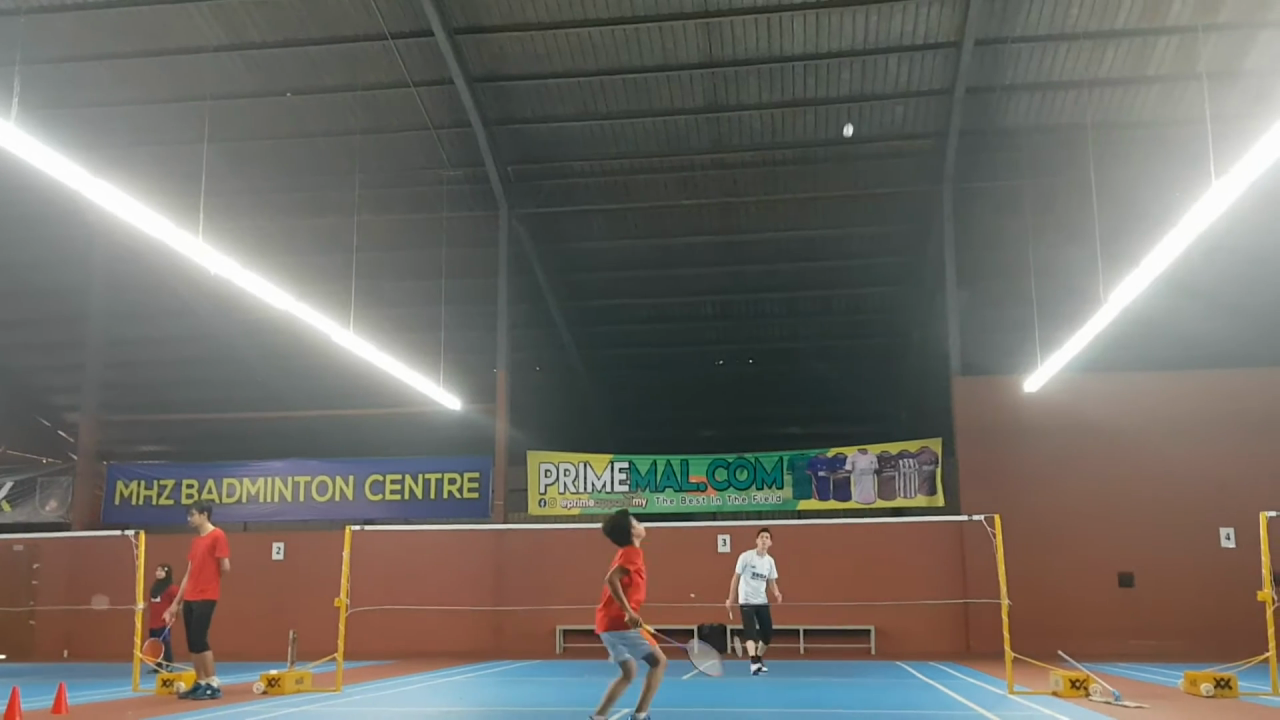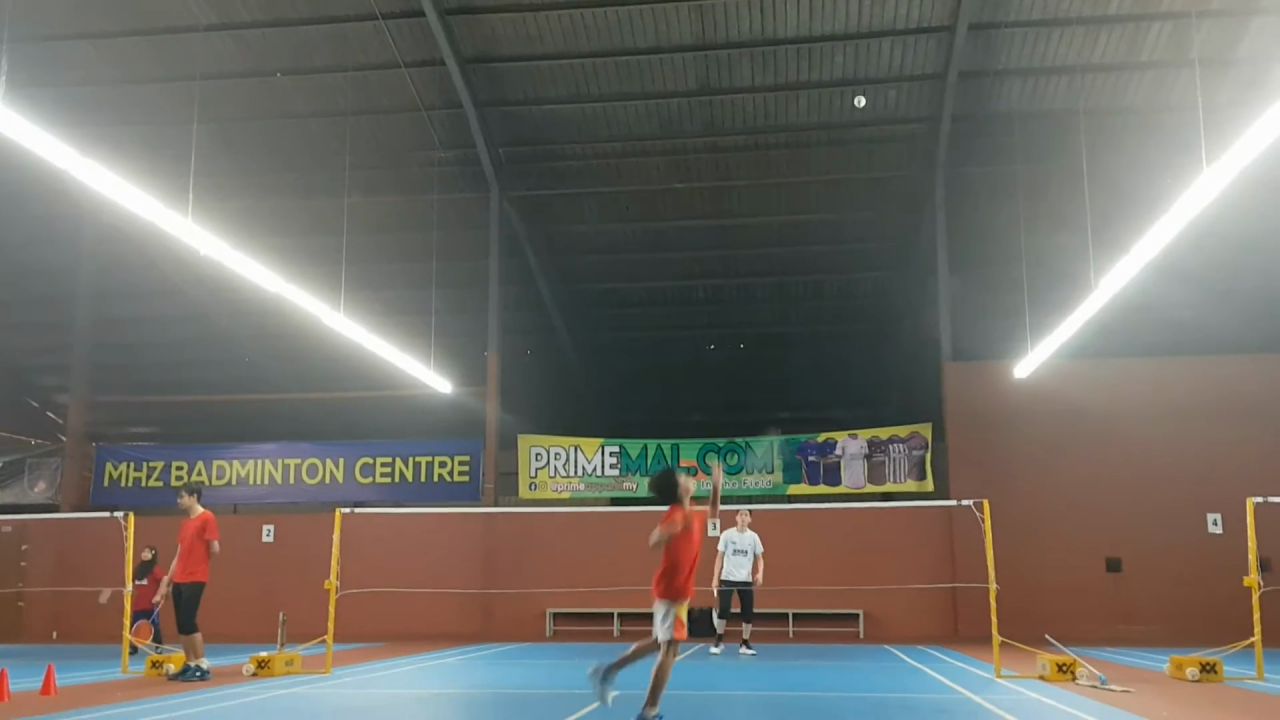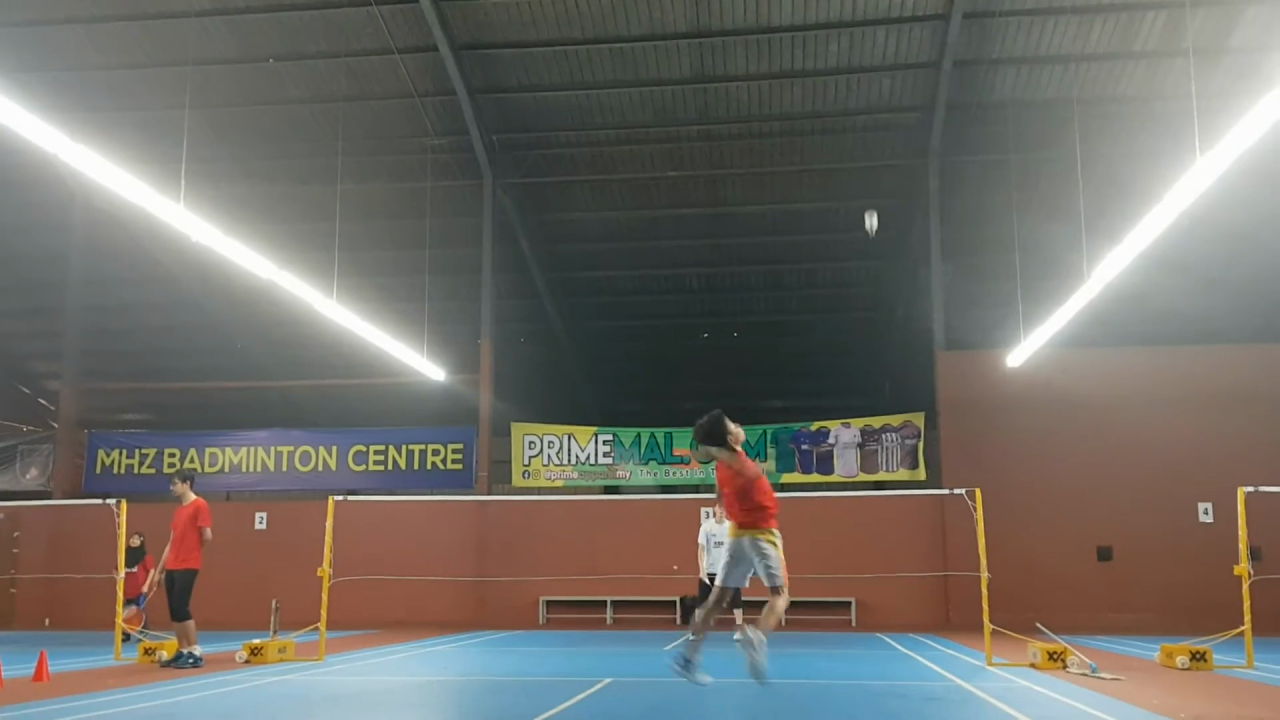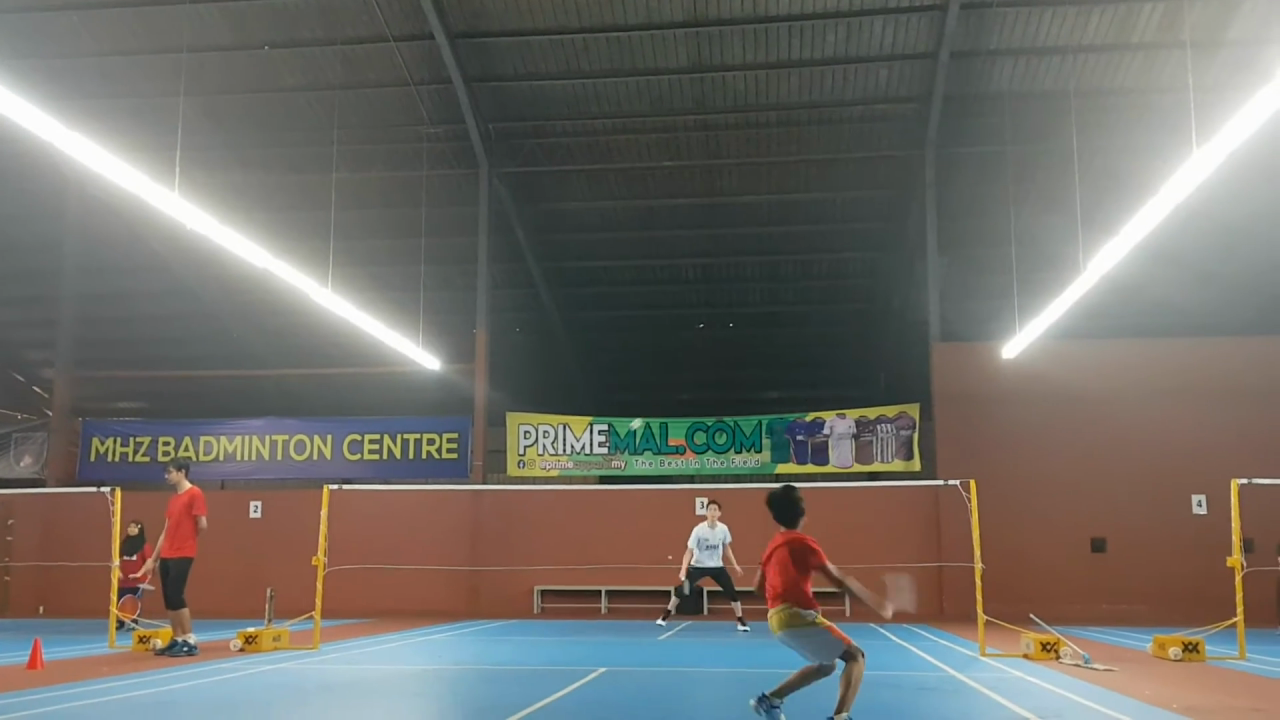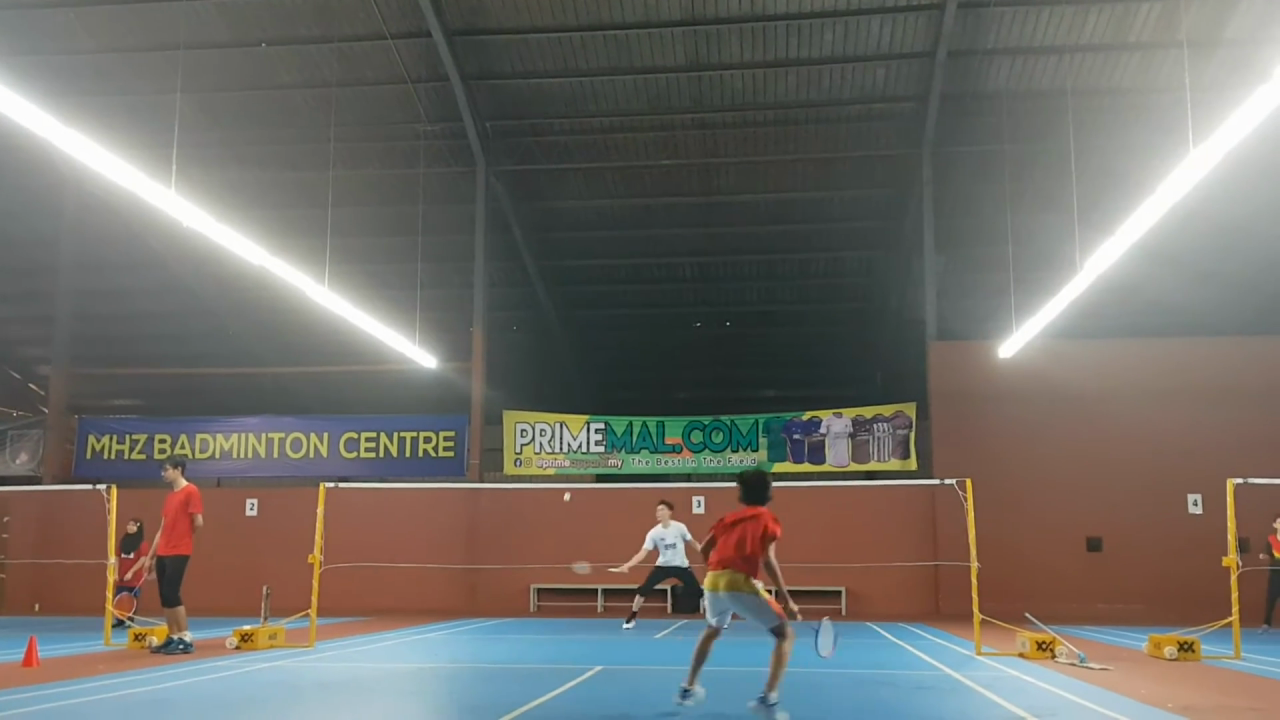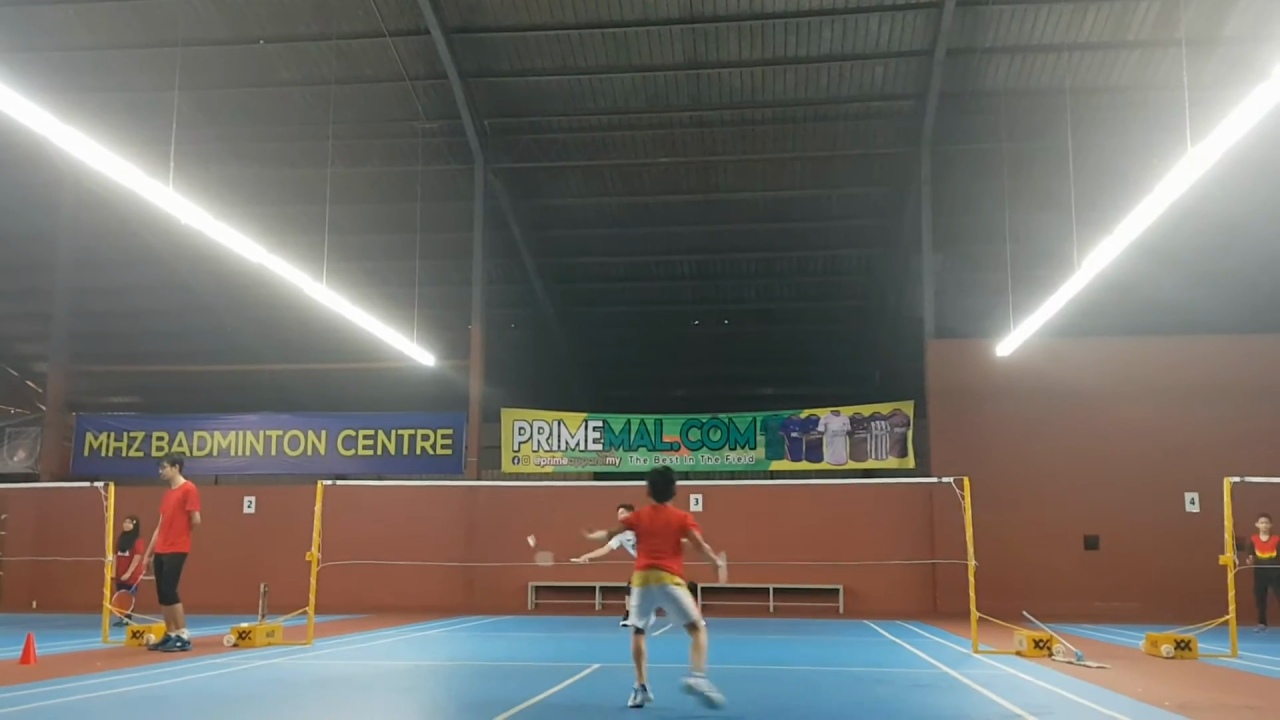
dt=0.3s
person 1, frame 1
left shoulder: (625, 555)
right shoulder: (632, 554)
right elbow: (610, 579)
right wrist: (628, 611)
left hip: (608, 624)
right hip: (617, 624)
left knee: (628, 674)
right knee: (658, 662)
person 1, frame 2
left shoulder: (693, 515)
right shoulder: (675, 518)
left elbow: (713, 511)
right elbow: (654, 542)
left wrist: (716, 485)
right wrist: (674, 528)
left hip: (677, 592)
right hip: (672, 592)
left knee: (658, 643)
right knee: (670, 648)
left ankle: (609, 670)
person 1, frame 3
left shoulder: (725, 468)
right shoulder: (734, 461)
left hip: (738, 535)
right hip: (762, 535)
left knee: (717, 597)
right knee: (780, 594)
left ankle: (689, 655)
right ankle: (756, 635)
person 1, frame 4
left shoulder: (773, 546)
right shoulder: (803, 544)
left elbow: (759, 586)
right elbow: (836, 578)
right wrist: (873, 602)
left hip: (778, 617)
right hip: (797, 615)
left knee: (826, 665)
right knee: (855, 657)
left ankle: (769, 700)
person 1, frame 5
left shoulder: (729, 518)
right shoulder: (769, 521)
left elbow: (704, 550)
right elbow: (768, 560)
right wrist: (787, 600)
left hip: (715, 581)
right hip: (744, 583)
left knee: (713, 631)
right knee: (785, 634)
left ankle: (688, 688)
right ankle: (768, 698)
person 1, frame 6
left shoulder: (640, 515)
right shoulder: (683, 518)
left elbow: (611, 532)
right elbow: (701, 545)
right wrist: (719, 563)
left hip: (642, 580)
right hip: (668, 582)
left knee: (638, 633)
right knee: (698, 630)
left ankle: (641, 688)
right ankle: (697, 678)
person 2, frame 1
left shoulder: (217, 535)
right shoulder: (196, 541)
left elbow: (225, 567)
right elbow: (189, 574)
left wrist: (210, 580)
right wrist: (177, 601)
left hip: (205, 598)
right hip: (189, 598)
left knee: (199, 640)
right knee: (192, 642)
left ankle: (213, 684)
right ankle: (200, 683)
person 2, frame 2
left shoulder: (207, 518)
right shoulder: (185, 523)
left elbow: (214, 549)
right elbow: (179, 555)
left wrist: (199, 563)
right wrist: (166, 582)
left hip: (195, 579)
right hip: (179, 580)
left knee: (188, 622)
right knee: (181, 624)
left ankle: (202, 666)
right ankle: (190, 664)
person 2, frame 3
left shoulder: (200, 505)
right shoulder: (178, 510)
left elbow: (207, 536)
right elbow: (171, 543)
left wrist: (192, 550)
right wrist: (159, 570)
left hip: (188, 567)
right hip: (172, 567)
left knee: (181, 608)
right knee: (174, 610)
left ankle: (195, 653)
right ankle: (183, 651)
person 2, frame 4
left shoulder: (194, 494)
right shoulder: (173, 499)
left elbow: (202, 525)
right elbow: (166, 531)
left wrist: (186, 539)
right wrist: (153, 558)
left hip: (182, 555)
right hip: (167, 556)
left knee: (176, 597)
right knee: (168, 599)
left ankle: (189, 641)
right ankle: (177, 639)
person 2, frame 5
left shoulder: (191, 491)
right shoulder: (170, 496)
left elbow: (198, 522)
right elbow: (162, 528)
left wrist: (183, 537)
right wrist: (151, 555)
left hip: (179, 553)
right hip: (163, 553)
left knee: (172, 594)
right knee: (165, 596)
left ankle: (186, 639)
right ankle: (173, 637)
person 2, frame 6
left shoulder: (188, 489)
right shoulder: (168, 494)
left elbow: (197, 520)
right elbow: (160, 526)
left wrist: (181, 534)
right wrist: (148, 552)
left hip: (177, 550)
right hip: (162, 551)
left knee: (170, 592)
right knee: (163, 593)
left ankle: (183, 636)
right ankle: (171, 635)
